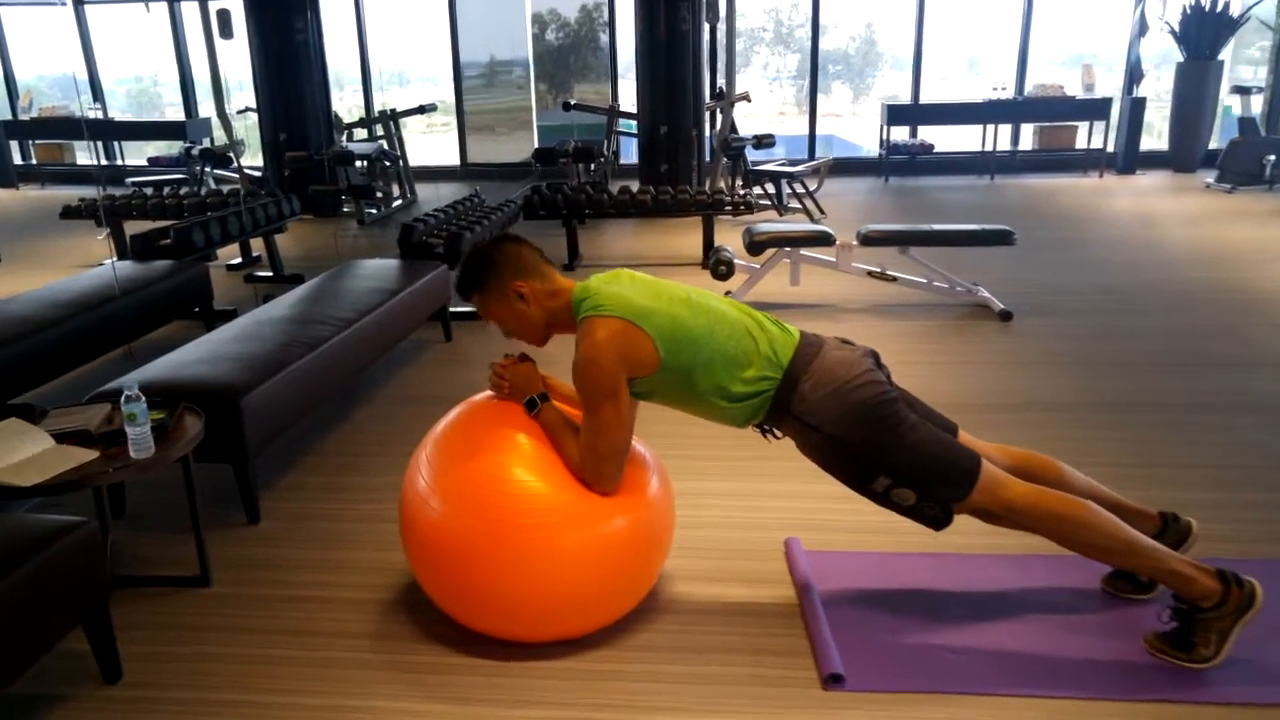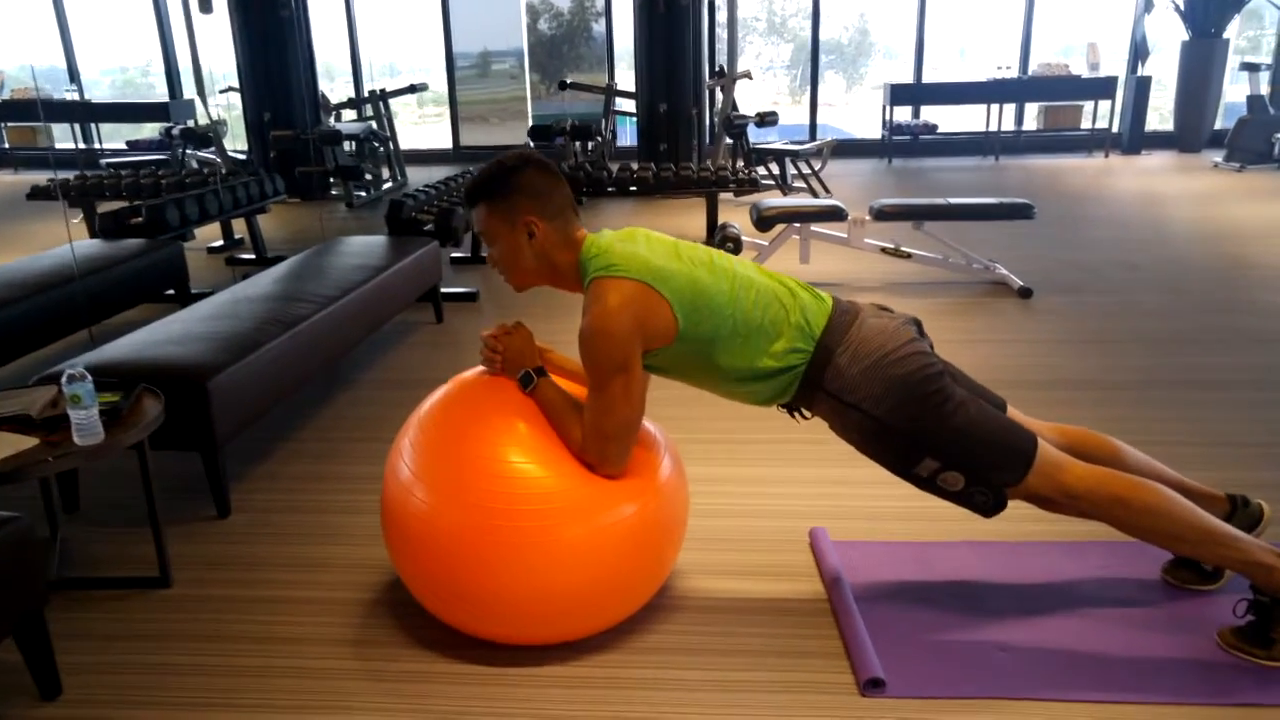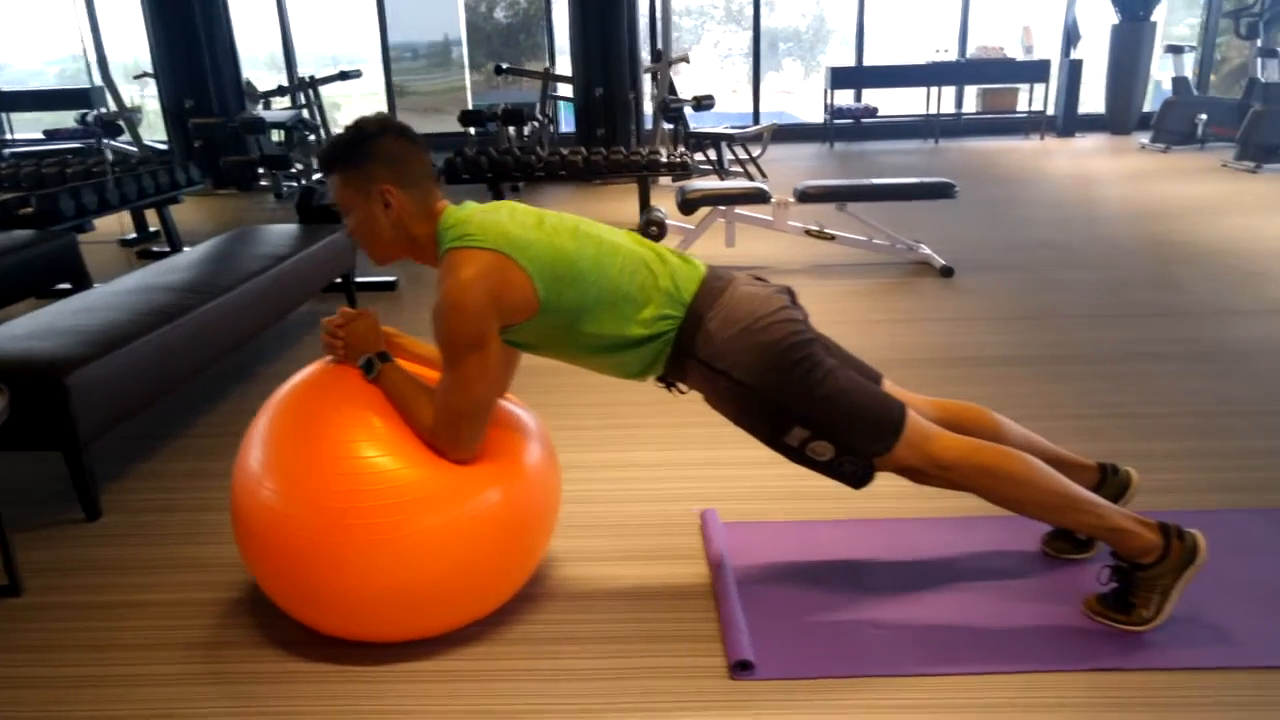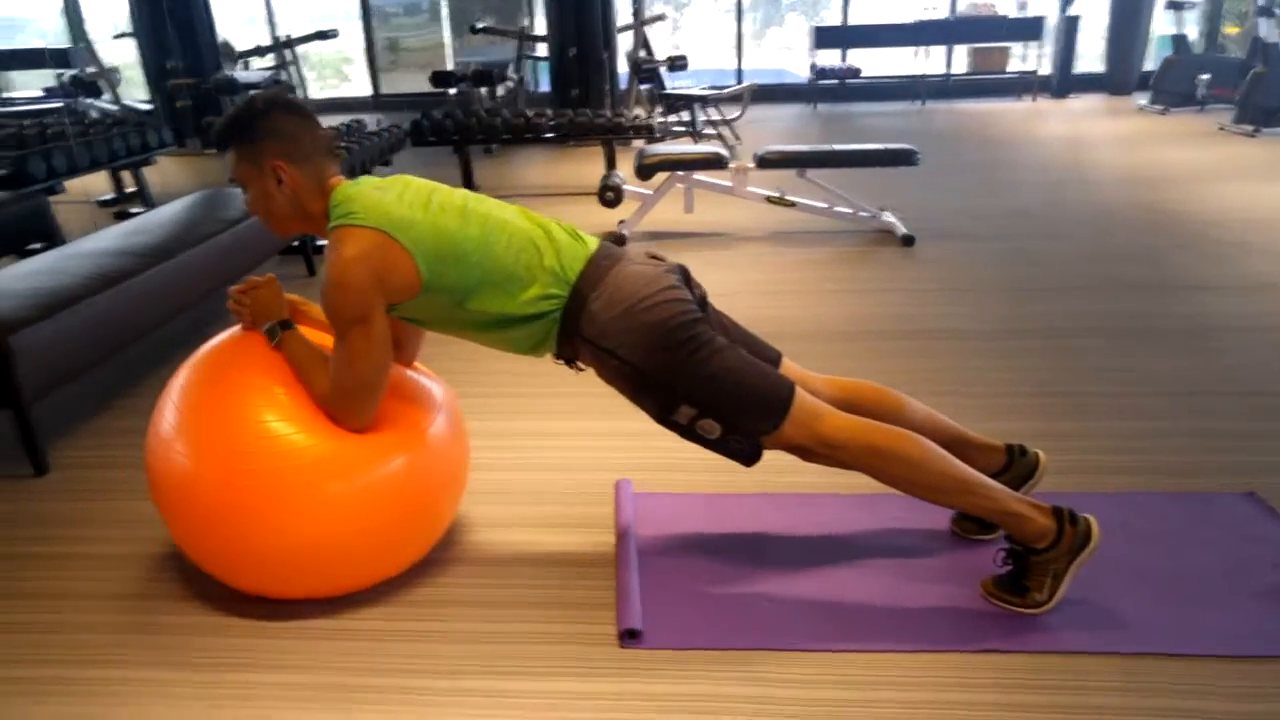
dt=0.7s
person 1, frame 1
left shoulder: (597, 341)
right shoulder: (607, 287)
left elbow: (603, 474)
right elbow: (621, 407)
left wrist: (535, 402)
right wrist: (545, 386)
left hip: (824, 407)
right hip: (823, 366)
left knee: (1002, 499)
right knee: (990, 463)
left ankle: (1209, 590)
right ankle: (1155, 526)
person 1, frame 2
left shoulder: (610, 307)
right shoulder: (617, 247)
left elbow: (607, 454)
right elbow: (623, 389)
left wrist: (530, 374)
right wrist: (542, 358)
left hip: (858, 379)
right hip: (858, 339)
left knee: (1059, 483)
right knee: (1040, 442)
person 1, frame 3
left shoulder: (466, 279)
right shoulder: (483, 221)
left elbow: (461, 439)
right elbow: (488, 373)
left wrist: (374, 361)
right wrist: (389, 343)
left hip: (729, 345)
right hip: (729, 307)
left knee: (927, 453)
right knee: (914, 416)
left ankle: (1151, 544)
right ankle: (1092, 479)
person 1, frame 4
left shoulder: (352, 257)
right shoulder: (381, 193)
left elbow: (357, 409)
right elbow: (400, 343)
left wrist: (279, 328)
right wrist: (300, 314)
left hip: (618, 320)
right hip: (625, 278)
left knee: (818, 431)
right knee: (812, 392)
left ankle: (1044, 528)
right ankle: (997, 461)
